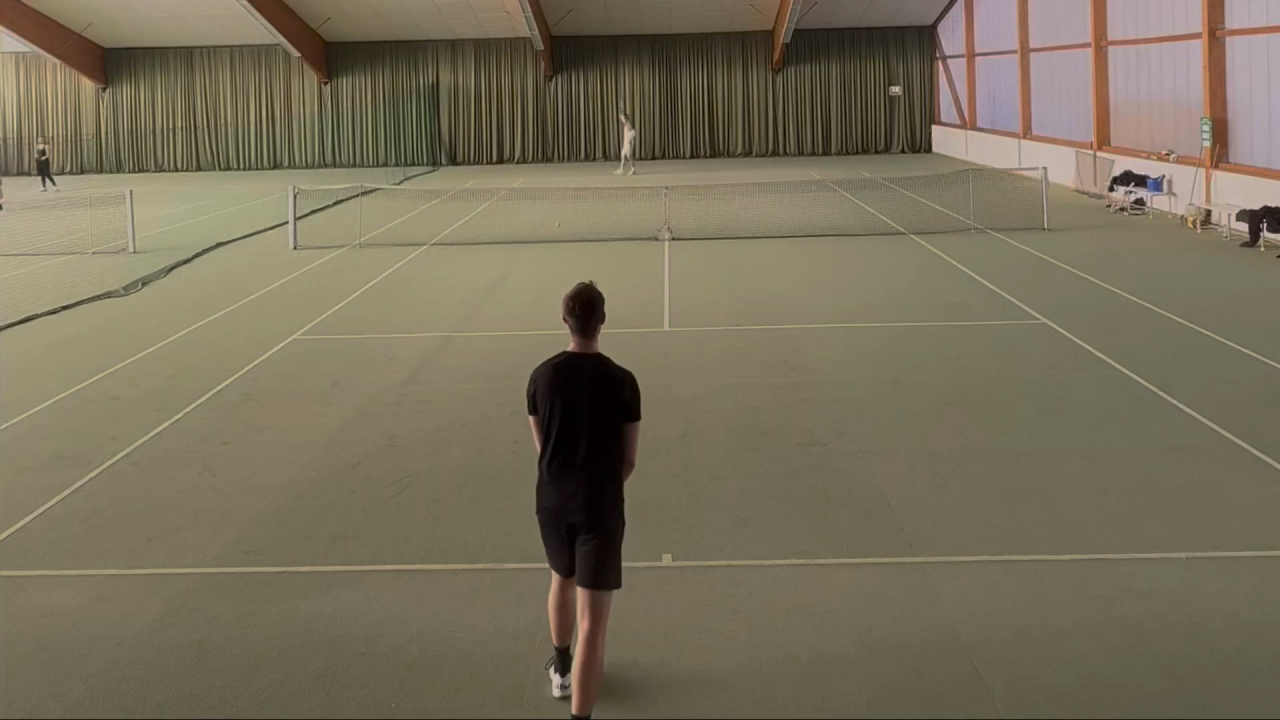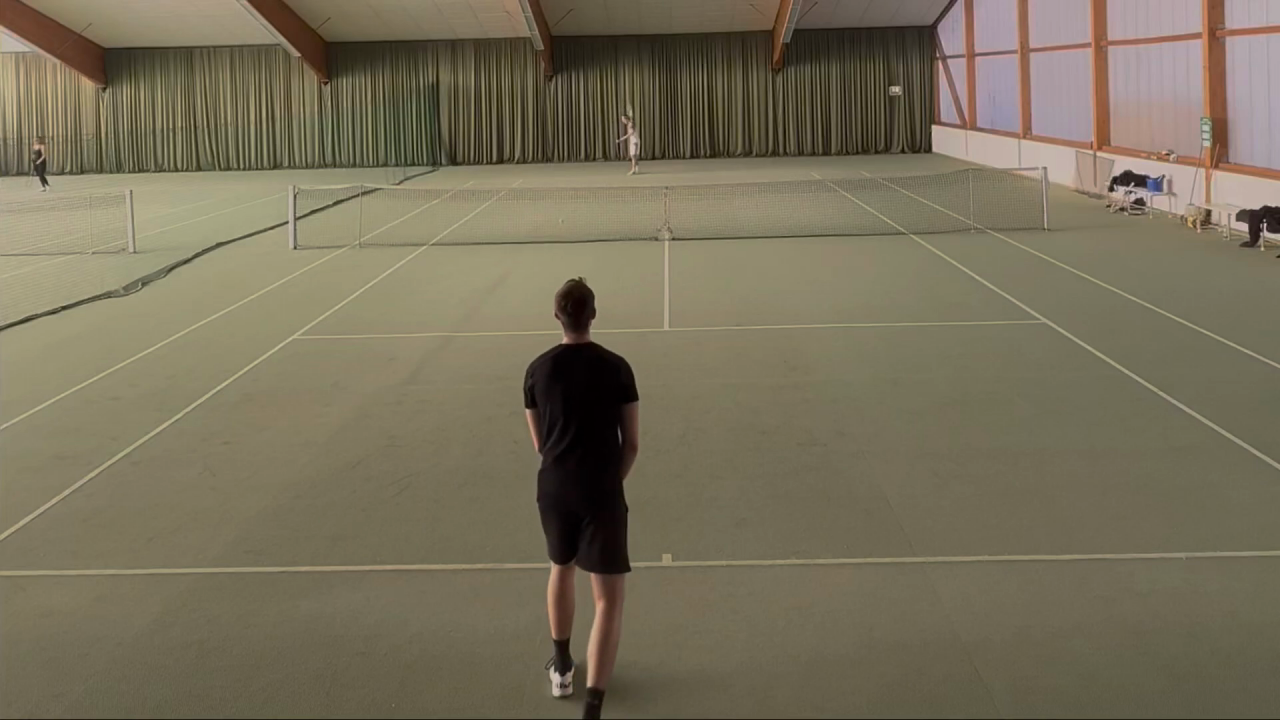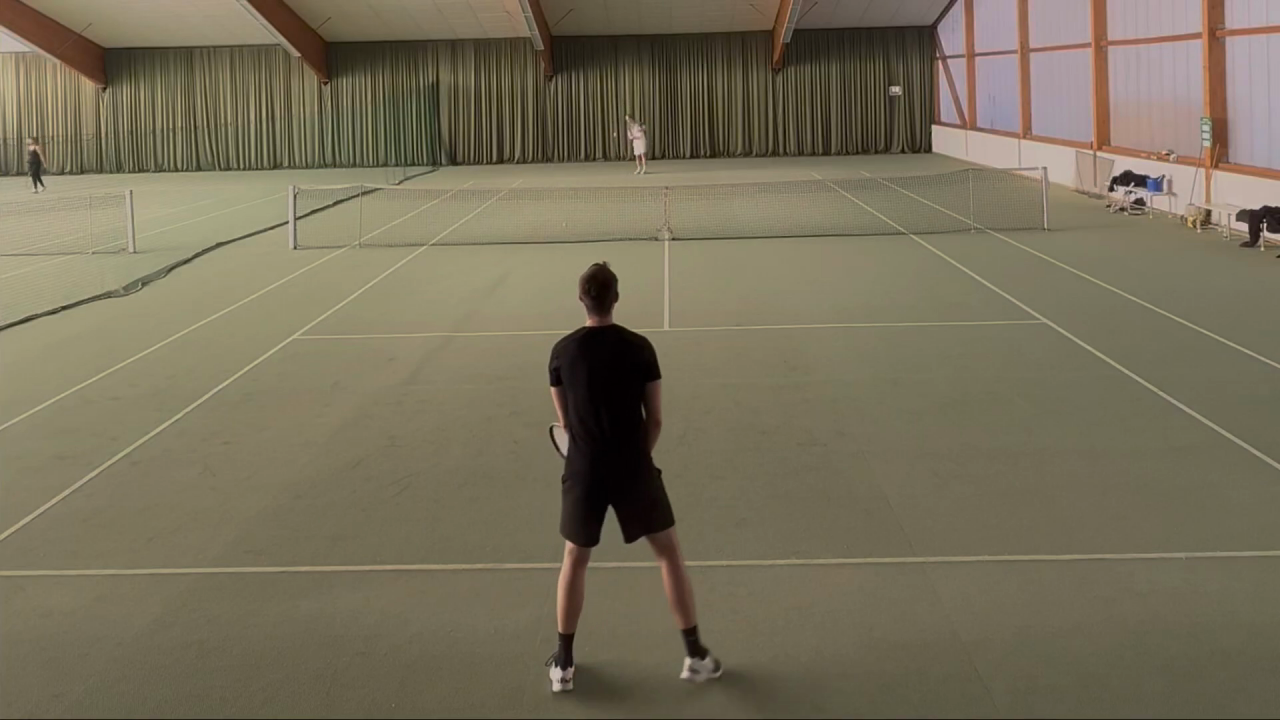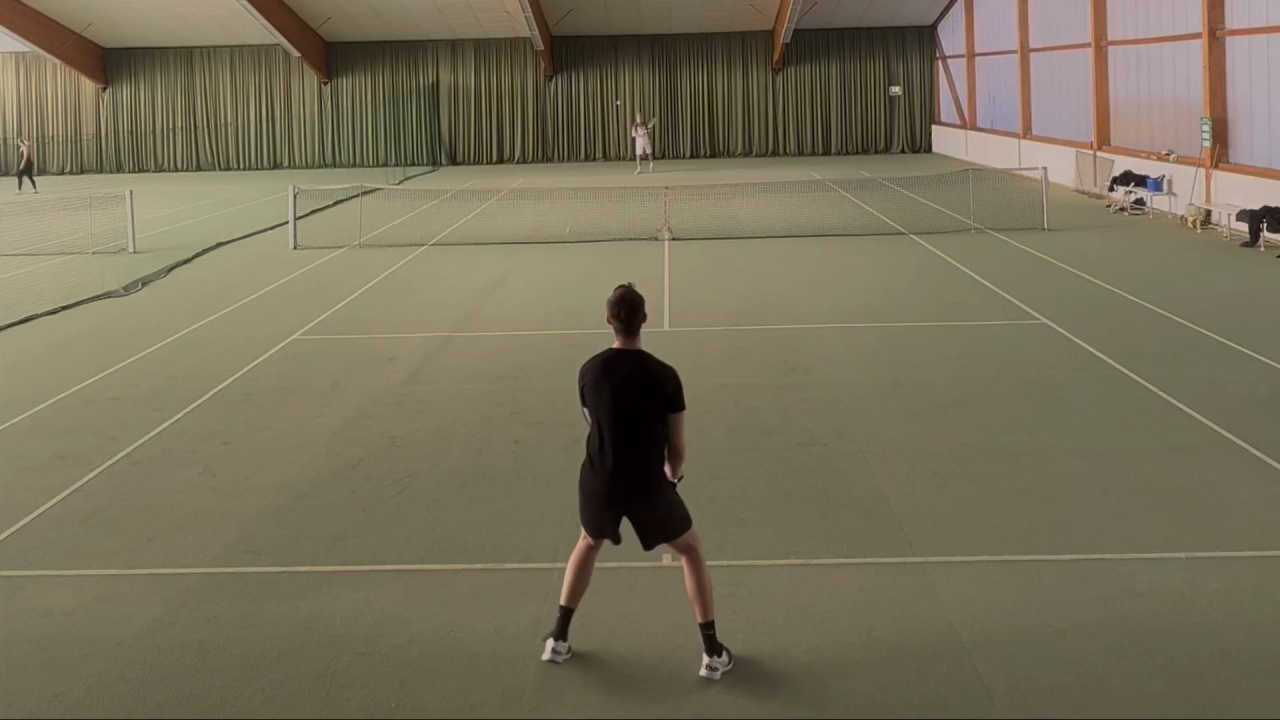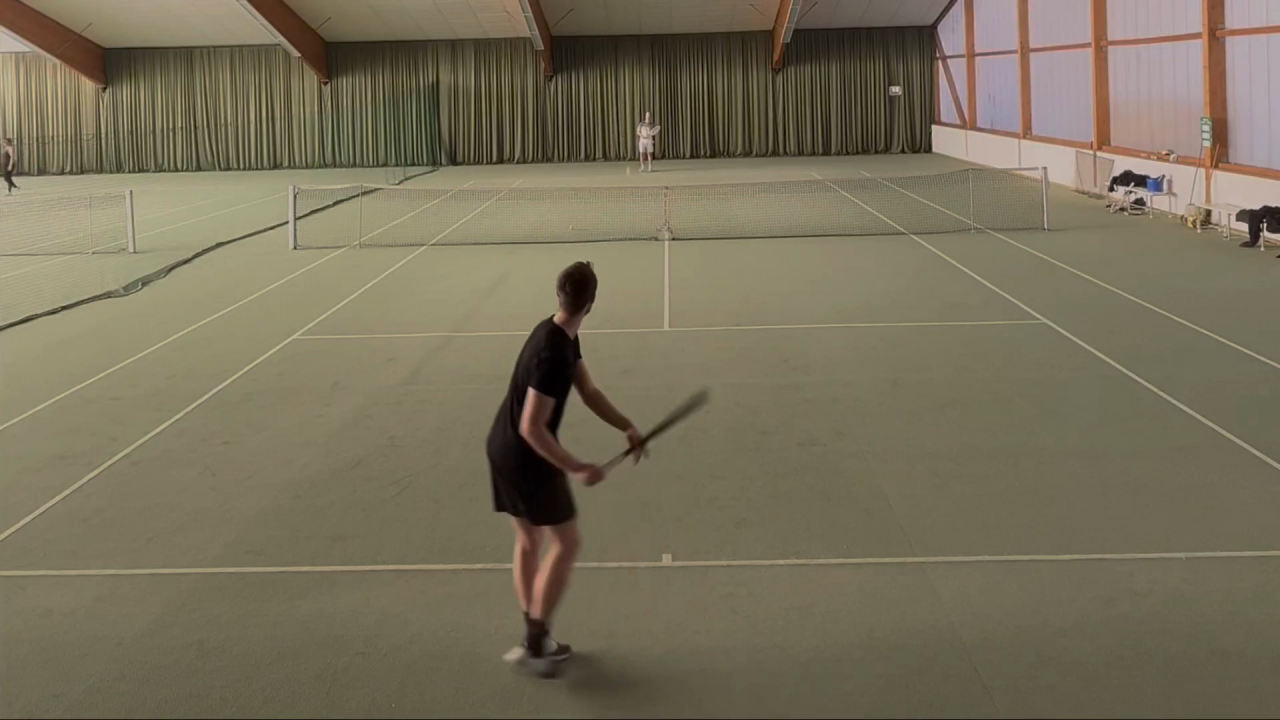
dt=0.4s
person 1, frame 1
left shoulder: (541, 376)
right shoulder: (622, 382)
left elbow: (541, 447)
right elbow: (629, 460)
left hip: (552, 501)
right hip: (600, 506)
left knee: (563, 580)
right knee: (593, 621)
left ankle: (562, 669)
person 1, frame 2
left shoulder: (538, 369)
right shoulder: (616, 368)
left elbow: (539, 442)
right elbow: (631, 443)
left hip: (554, 489)
right hip: (601, 491)
left knee: (561, 569)
right knee: (608, 601)
left ankle: (562, 666)
person 1, frame 3
left shoulder: (562, 351)
right shoulder: (639, 348)
left elbow: (564, 421)
right elbow: (655, 420)
left hip: (582, 471)
right hip: (632, 469)
left knee: (574, 560)
right knee: (669, 554)
left ankle: (563, 662)
right ankle: (695, 655)
person 1, frame 4
left shoulder: (589, 371)
right shoulder: (665, 376)
left elbow: (596, 427)
right elbow: (677, 448)
right wrist: (671, 473)
left hip: (598, 483)
right hip: (647, 486)
left knee: (588, 544)
right knee: (692, 552)
left ankle: (559, 637)
right ankle: (712, 651)
person 1, frame 5
left shoulder: (564, 337)
right shoulder: (553, 354)
left elbow: (588, 391)
right elbow: (531, 428)
left wrist: (627, 427)
right wrist: (577, 467)
left hip: (503, 448)
right hip: (526, 455)
left knee: (527, 541)
right knee: (566, 543)
left ankle: (535, 638)
right ankle: (532, 646)
